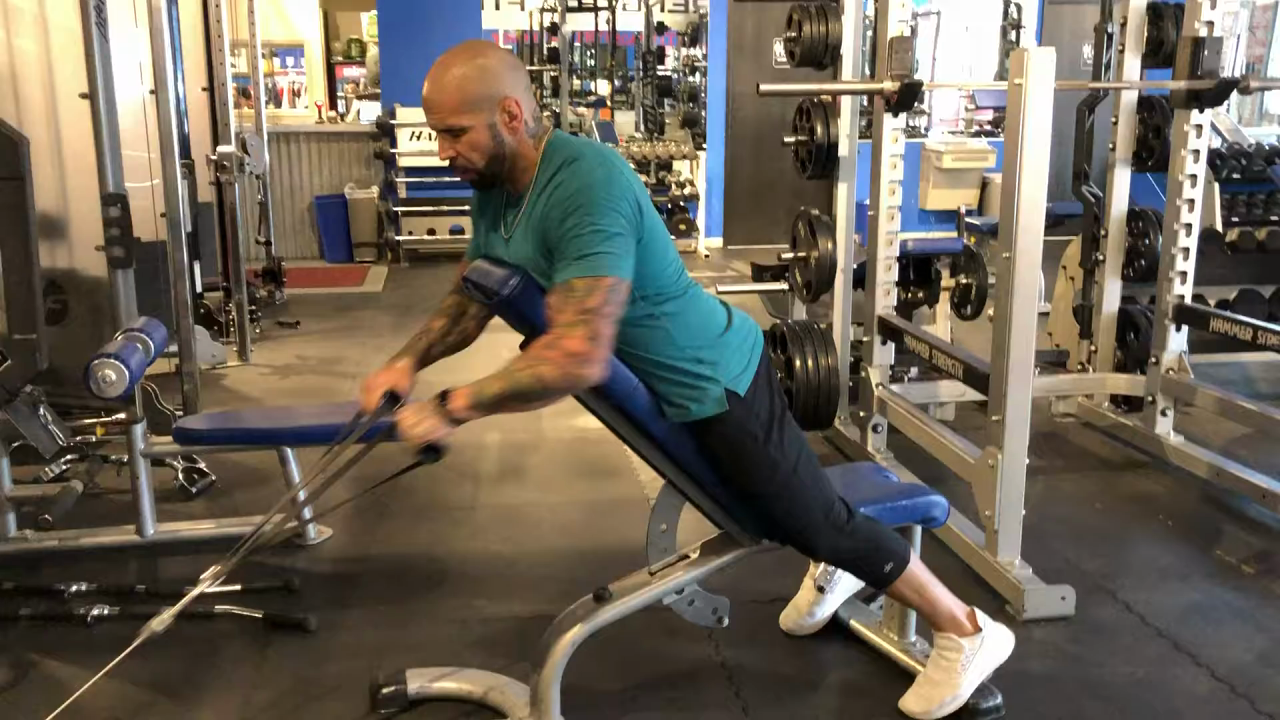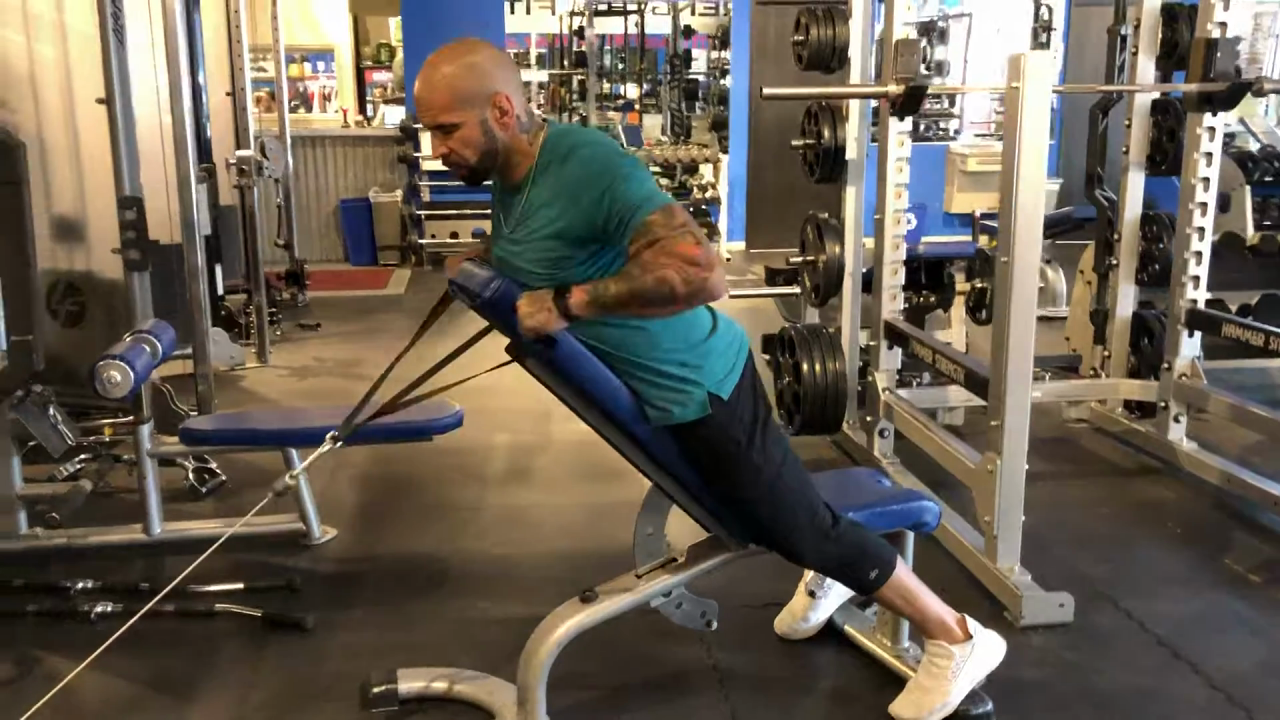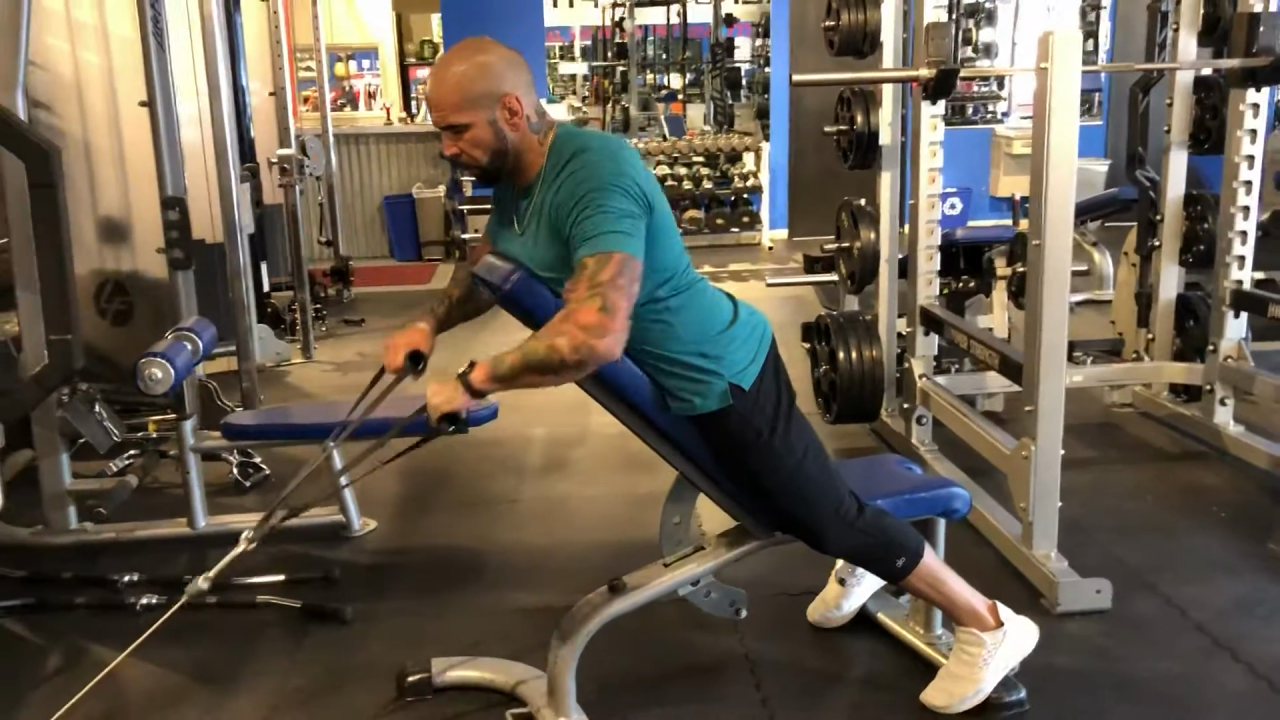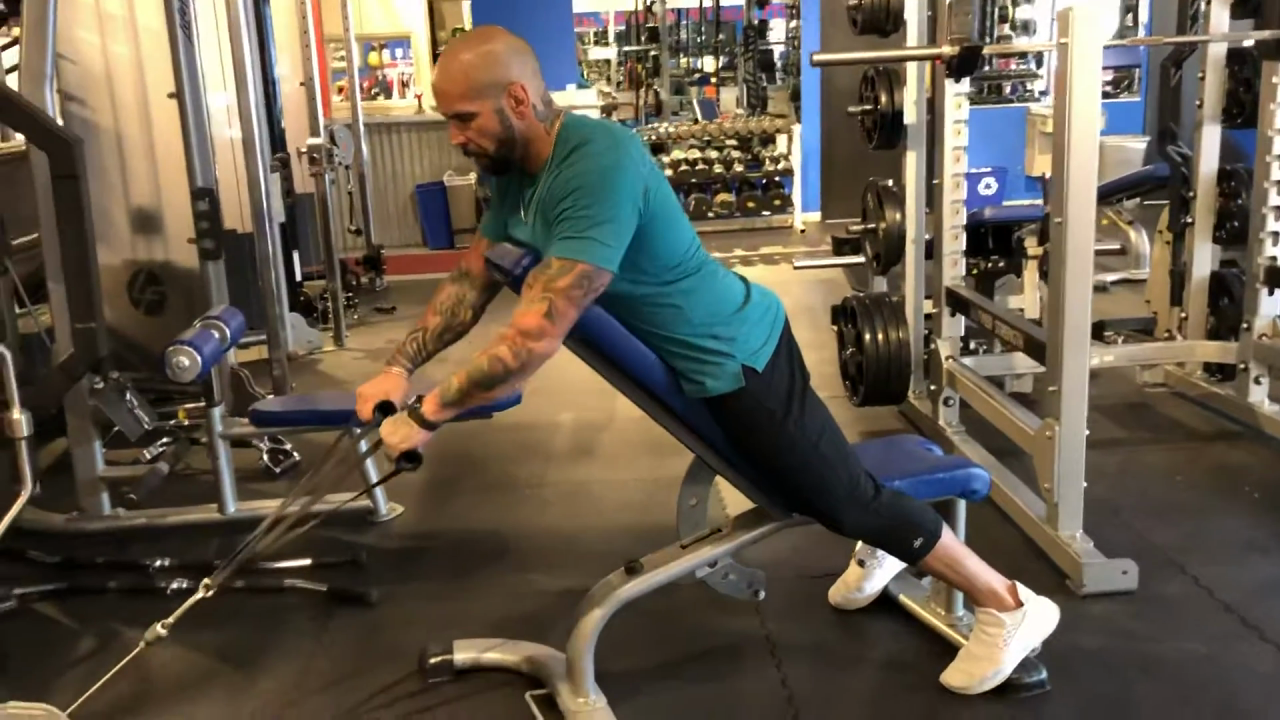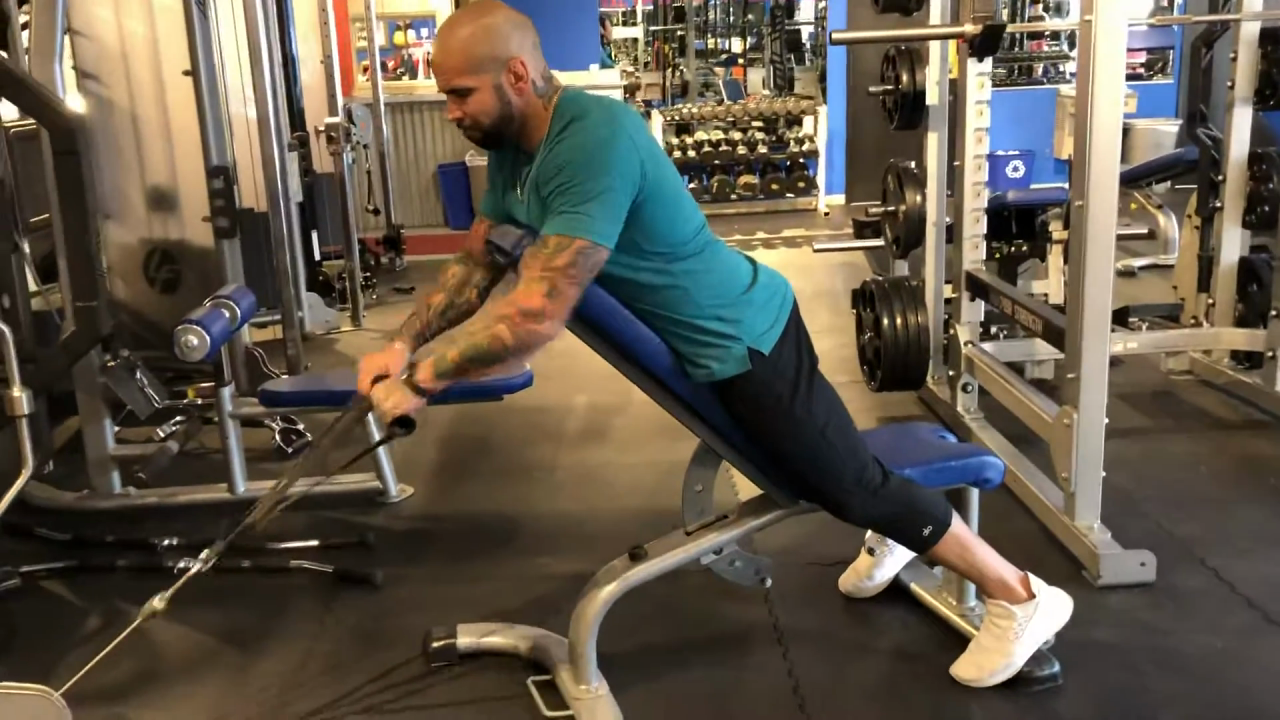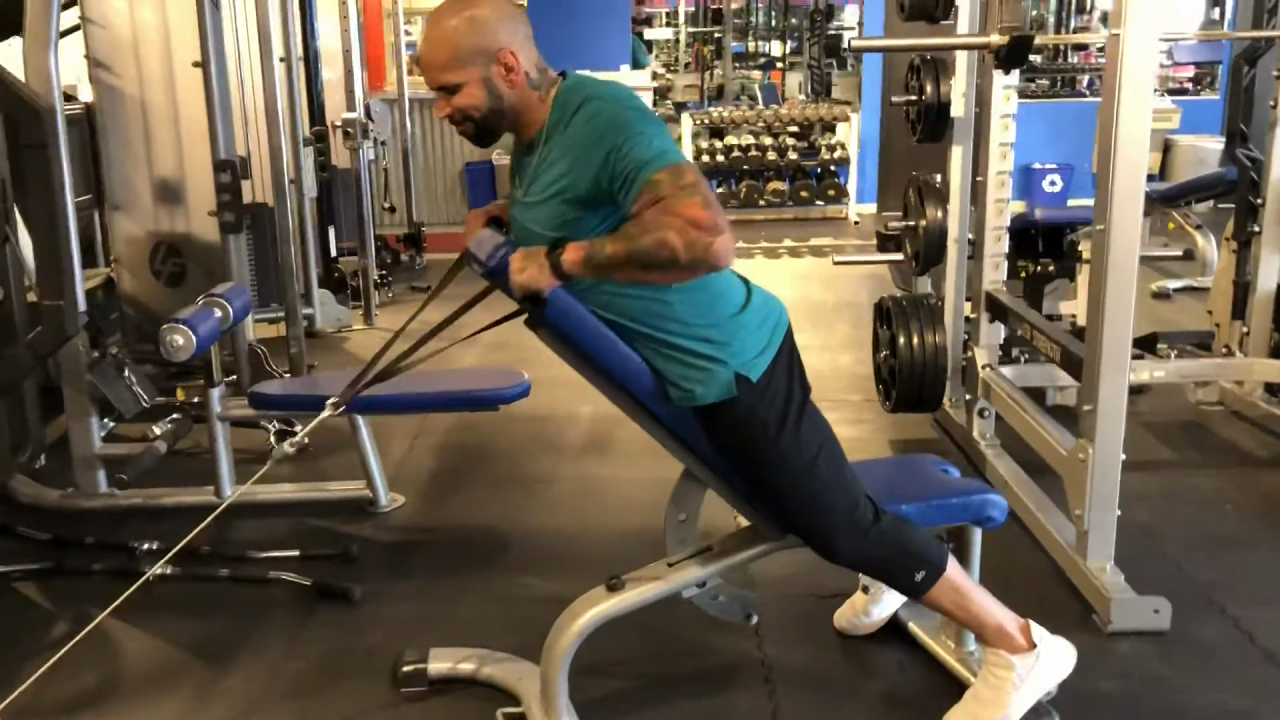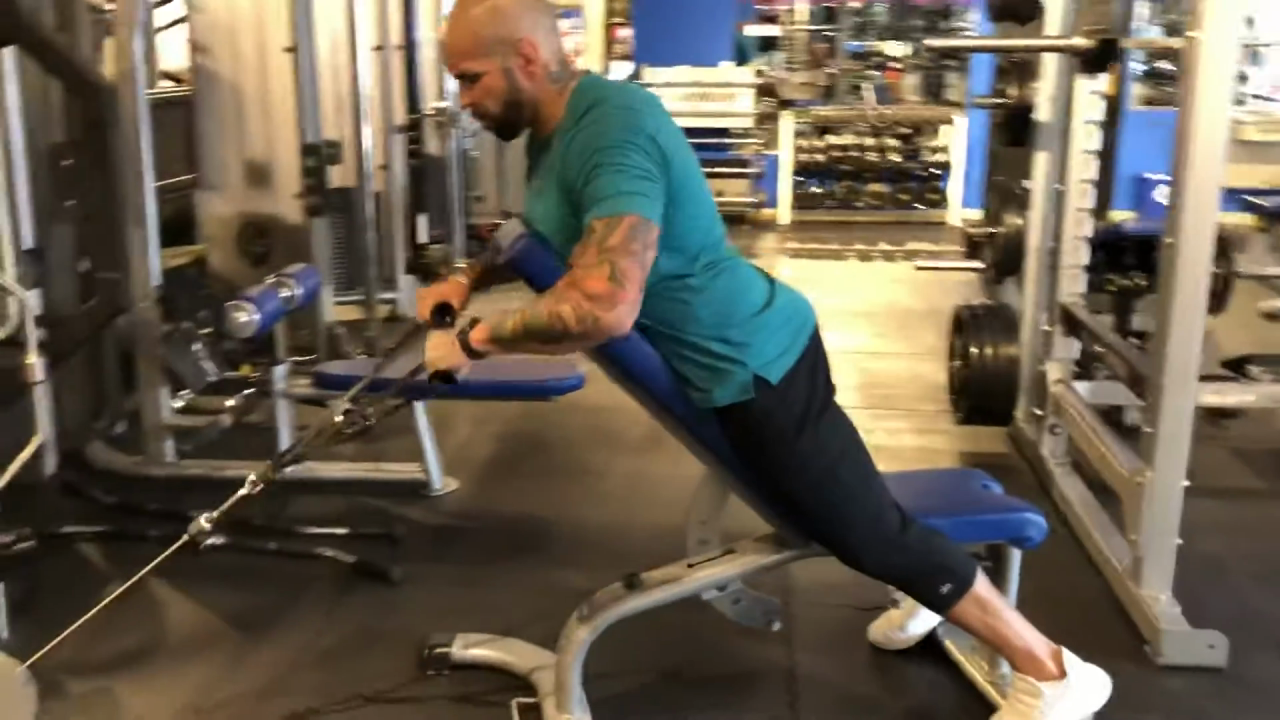
dt=0.5s
person 1, frame 1
left shoulder: (587, 186)
right shoulder: (496, 189)
left elbow: (580, 359)
right elbow: (477, 293)
left wrist: (451, 407)
right wrist: (412, 361)
left hip: (711, 381)
right hip: (660, 384)
left knee: (818, 518)
left ankle: (967, 631)
right ankle: (832, 571)
person 1, frame 2
left shoulder: (588, 165)
right shoulder: (510, 173)
left elbow: (700, 274)
left wrist: (566, 303)
right wrist: (480, 260)
left hip: (693, 386)
right hip: (649, 386)
left knee: (798, 524)
left ankle: (957, 638)
right ankle: (827, 578)
person 1, frame 3
left shoulder: (596, 175)
right shoulder: (514, 178)
left elbow: (596, 336)
left wrist: (474, 381)
right wrist: (430, 322)
left hip: (720, 375)
right hip: (677, 375)
left knee: (826, 513)
right knee: (793, 498)
left ankle: (988, 625)
right ankle: (859, 566)
person 1, frame 4
left shoulder: (598, 168)
right shoulder: (515, 170)
left elbow: (537, 333)
right elbow: (472, 280)
left wrist: (427, 415)
right wrist: (400, 365)
left hip: (733, 356)
right hip: (691, 356)
left knee: (841, 495)
right knee: (805, 482)
left ankle: (1009, 606)
right ankle: (879, 547)
person 1, frame 5
left shoulder: (594, 143)
right shoulder: (515, 147)
left elbow: (536, 312)
right elbow: (485, 259)
left wrist: (421, 380)
right wrist: (405, 339)
left hip: (738, 337)
right hip: (700, 336)
left knee: (849, 477)
right knee: (812, 464)
left ankle: (1022, 599)
right ankle: (887, 538)
person 1, frame 6
left shoulder: (602, 117)
right shoulder: (533, 136)
left elbow: (706, 239)
left wrist: (561, 260)
right wrist: (502, 219)
left hip: (727, 361)
right hip: (693, 360)
left knee: (839, 521)
left ankle: (1022, 647)
right ankle: (887, 576)
person 1, frame 7
left shoulder: (611, 131)
right shoulder: (557, 130)
left elbow: (606, 306)
right elbow: (552, 243)
left wrist: (476, 338)
right wrist: (470, 278)
left hip: (752, 365)
right hip: (738, 351)
left knee: (866, 531)
right ankle: (929, 593)
